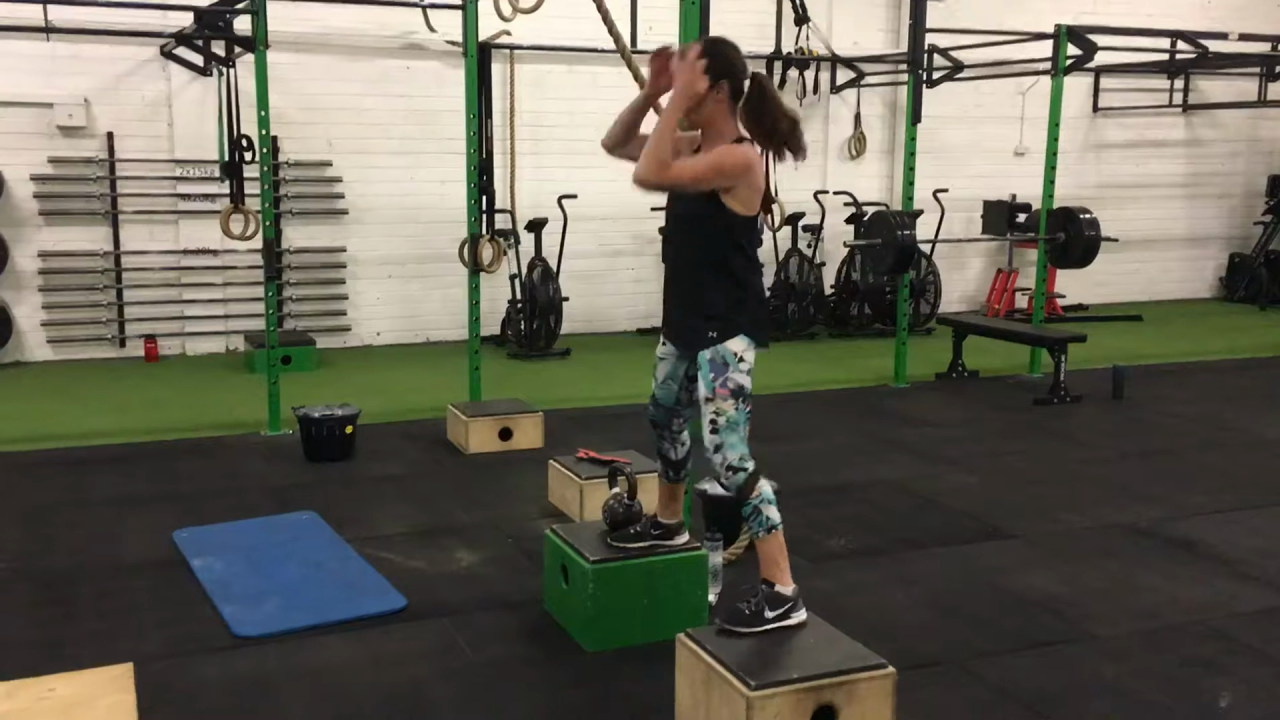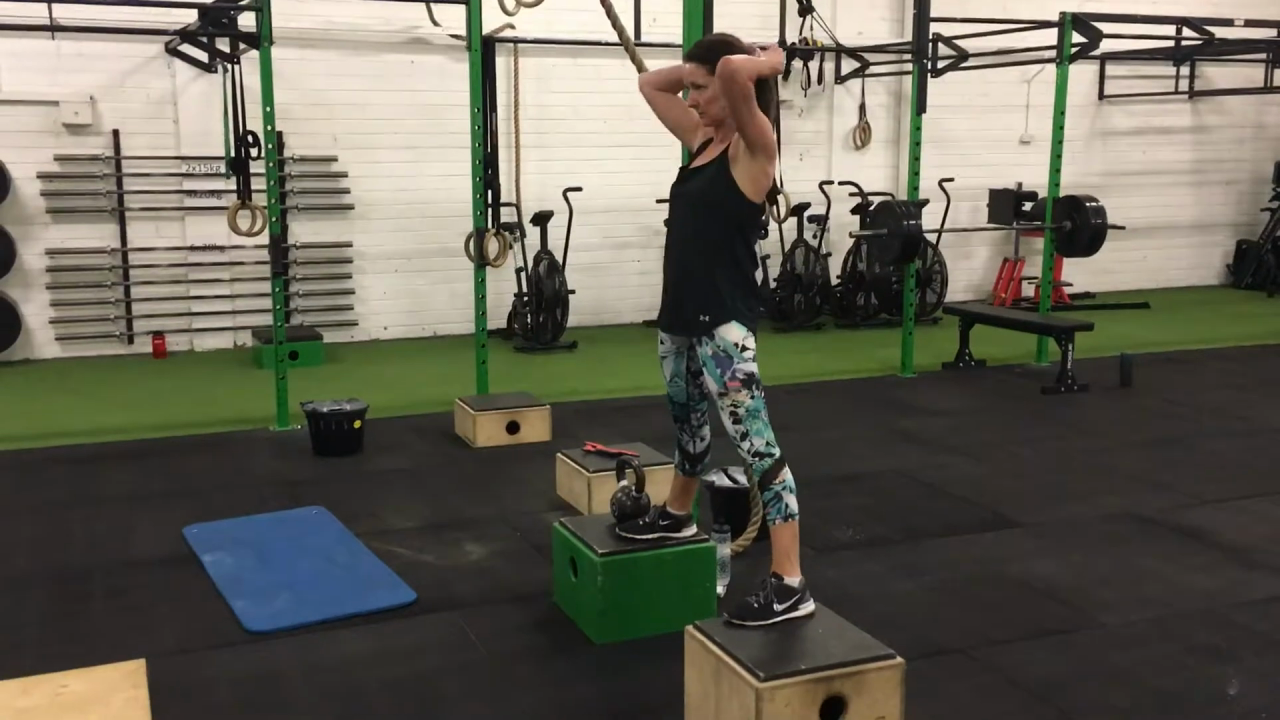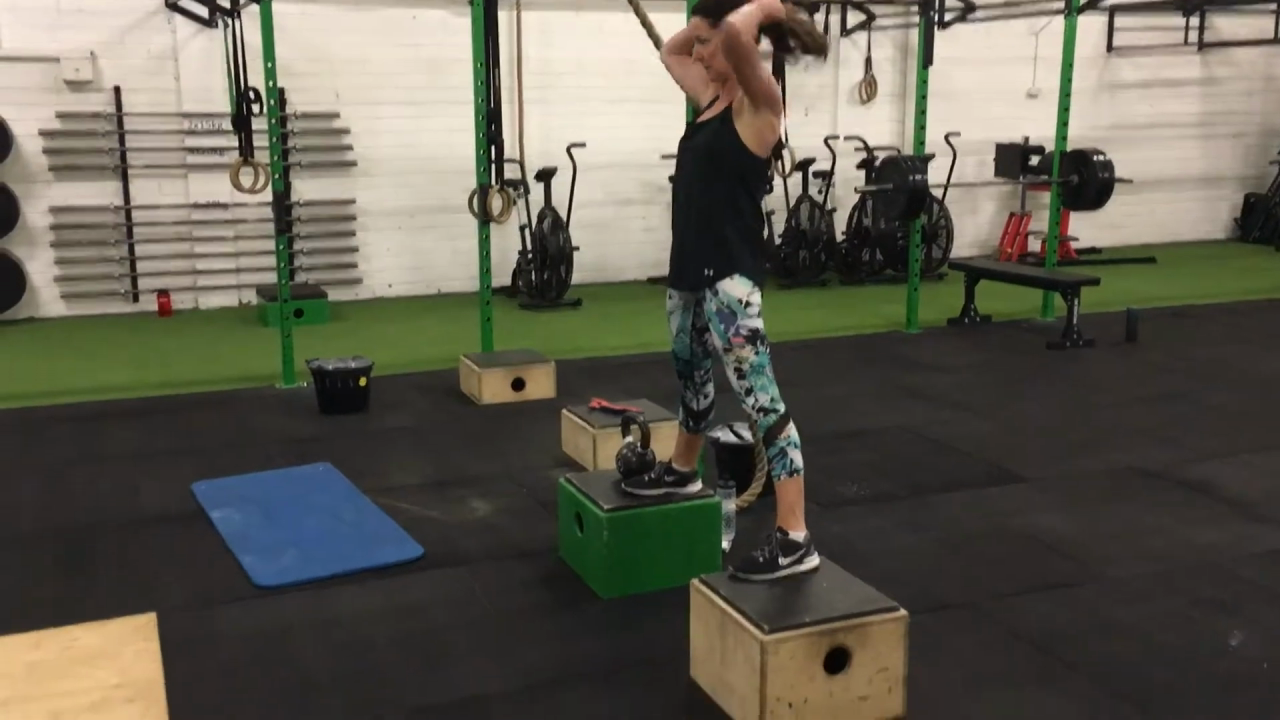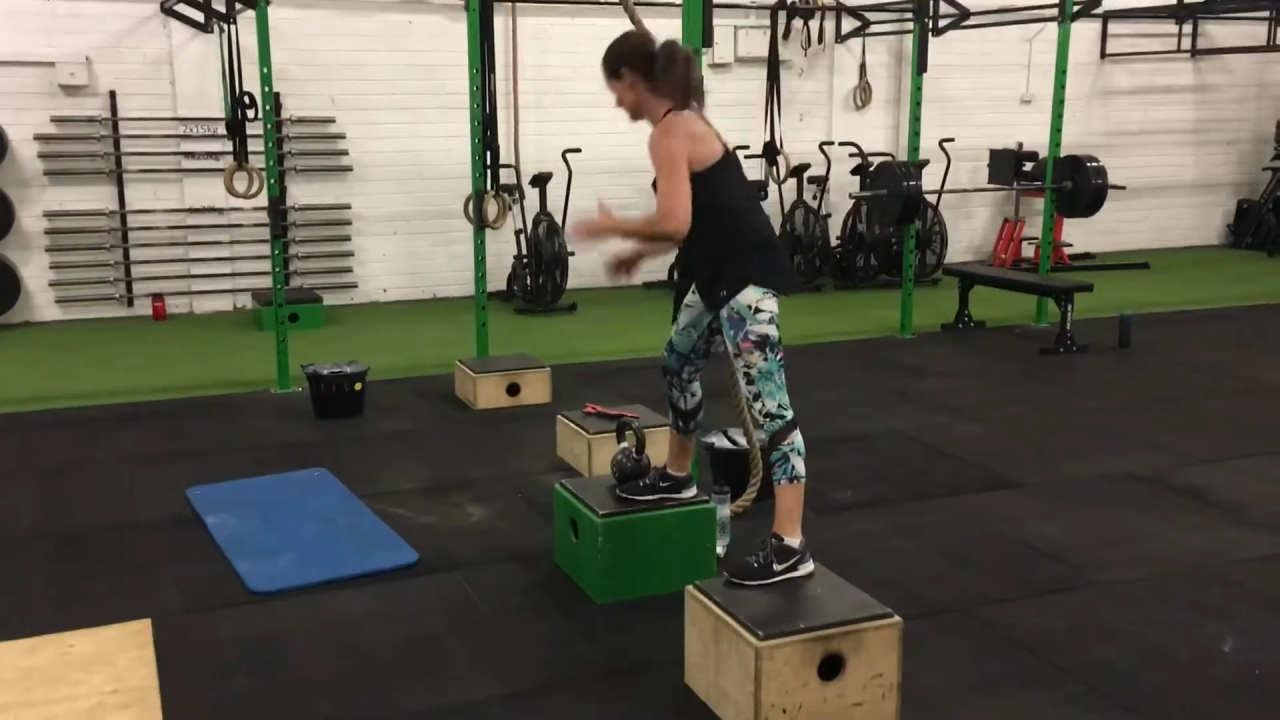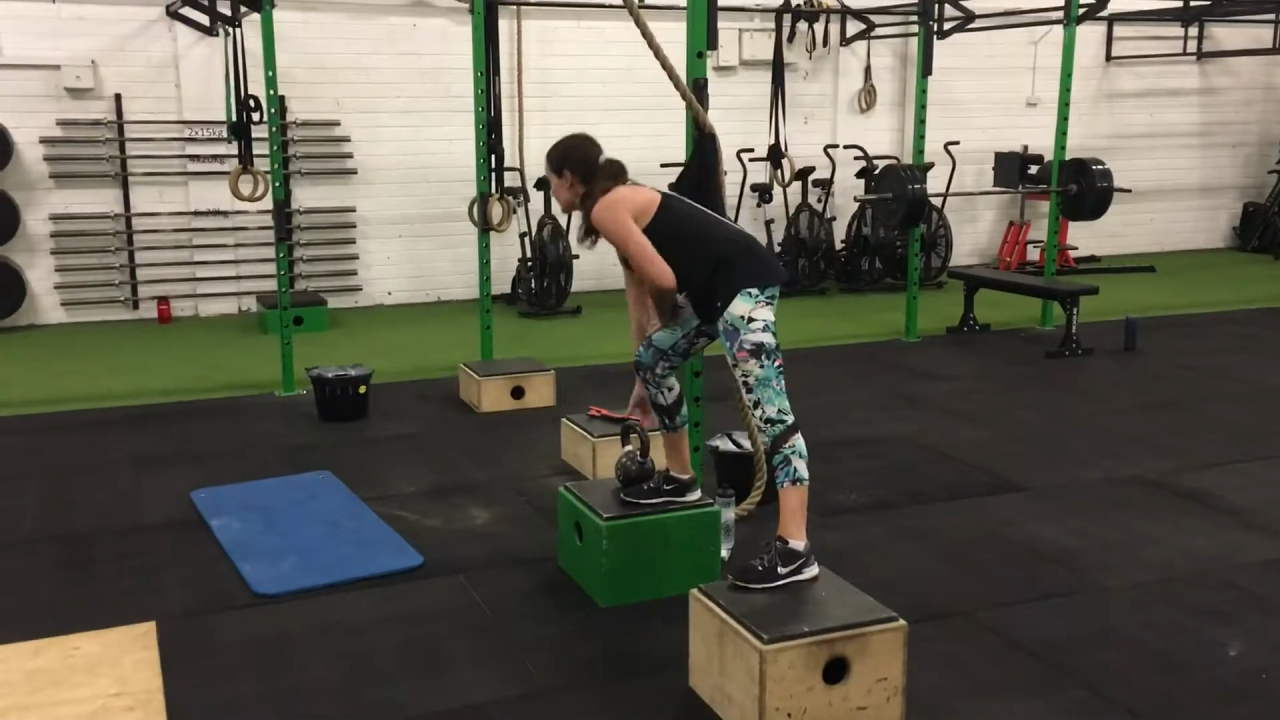
dt=0.4s
person 1, frame 1
left shoulder: (739, 157)
right shoulder: (696, 147)
left elbow: (649, 175)
right elbow: (616, 143)
left wrist: (684, 97)
right wrist: (653, 91)
left hip: (726, 329)
right hip: (685, 319)
left knee: (728, 455)
right knee: (665, 418)
left ankle: (782, 593)
right ankle: (667, 522)
person 1, frame 2
left shoulder: (754, 146)
right shoulder: (703, 139)
left elbow: (734, 72)
right elbow: (651, 83)
left wrist: (764, 62)
right wrist: (693, 73)
left hip: (722, 318)
right hip: (681, 311)
left knee: (756, 444)
right knee: (687, 419)
left ankle: (790, 585)
right ankle: (677, 513)
person 1, frame 3
left shoulder: (760, 95)
right shoulder: (718, 94)
right elbow: (674, 51)
left hip: (731, 270)
right hip: (692, 265)
left knee: (760, 398)
right knee: (690, 369)
left ankle: (795, 539)
right ankle: (682, 470)
person 1, frame 4
left shoulder: (671, 132)
right shoulder: (677, 123)
left elbow: (673, 226)
left wrist: (615, 228)
right wrist: (634, 243)
left hip: (748, 276)
right hip: (716, 274)
left knee: (768, 405)
right knee: (680, 365)
left ankle: (789, 547)
right ankle: (677, 475)
person 1, frame 5
left shoulder: (606, 209)
right shoulder: (619, 206)
left elbow: (662, 280)
right elbow: (642, 296)
left wrist: (665, 316)
right wrist: (642, 384)
left hip: (745, 282)
right hip: (712, 289)
left knee: (769, 409)
right knee: (652, 358)
left ankle: (794, 550)
right ankle: (679, 477)
